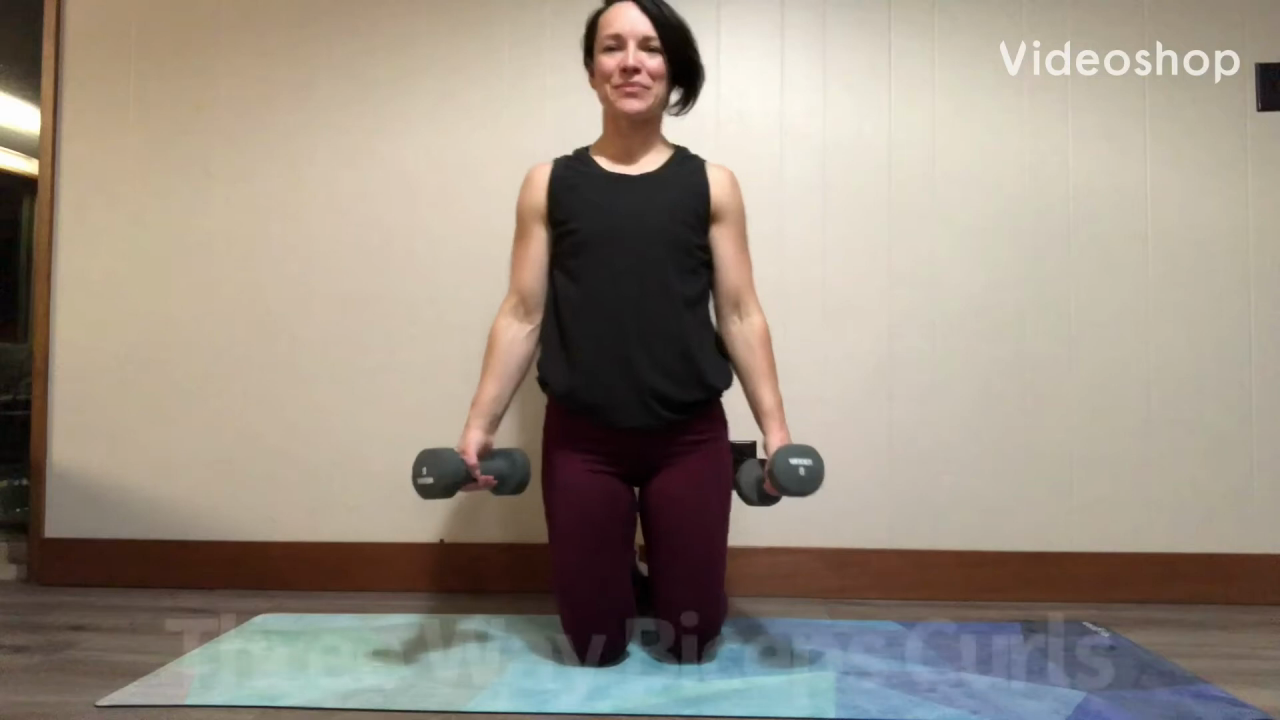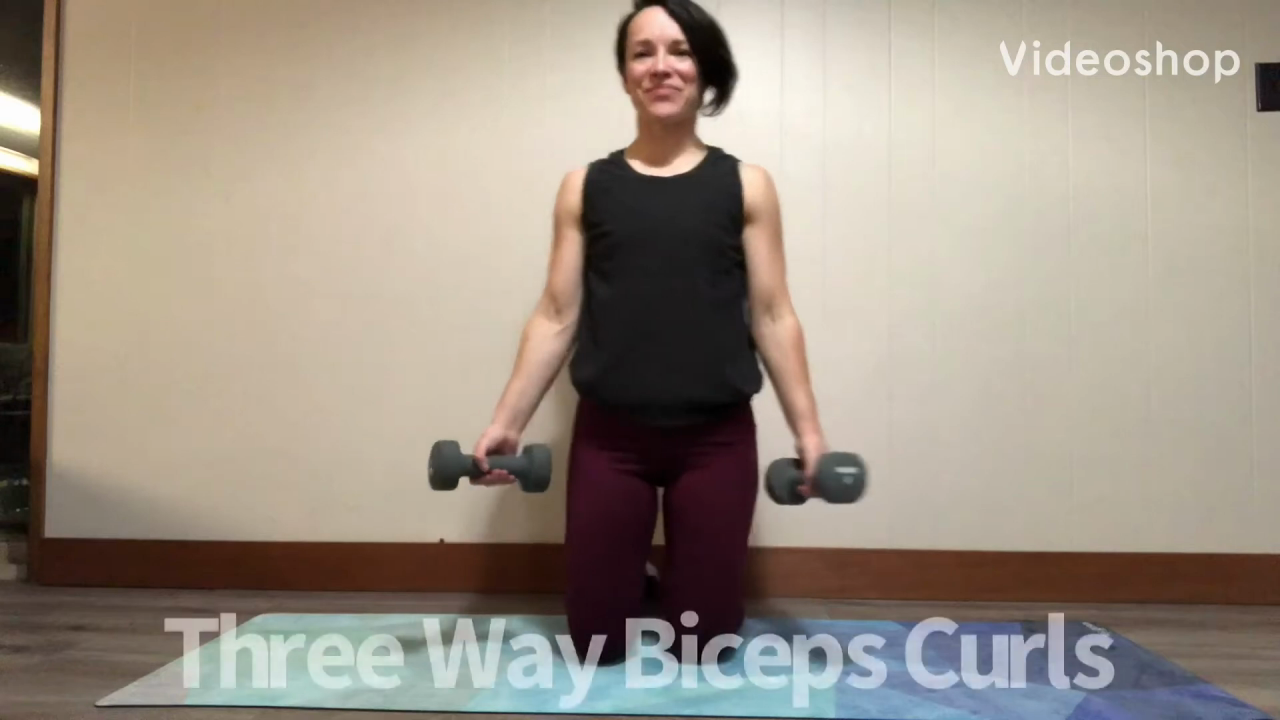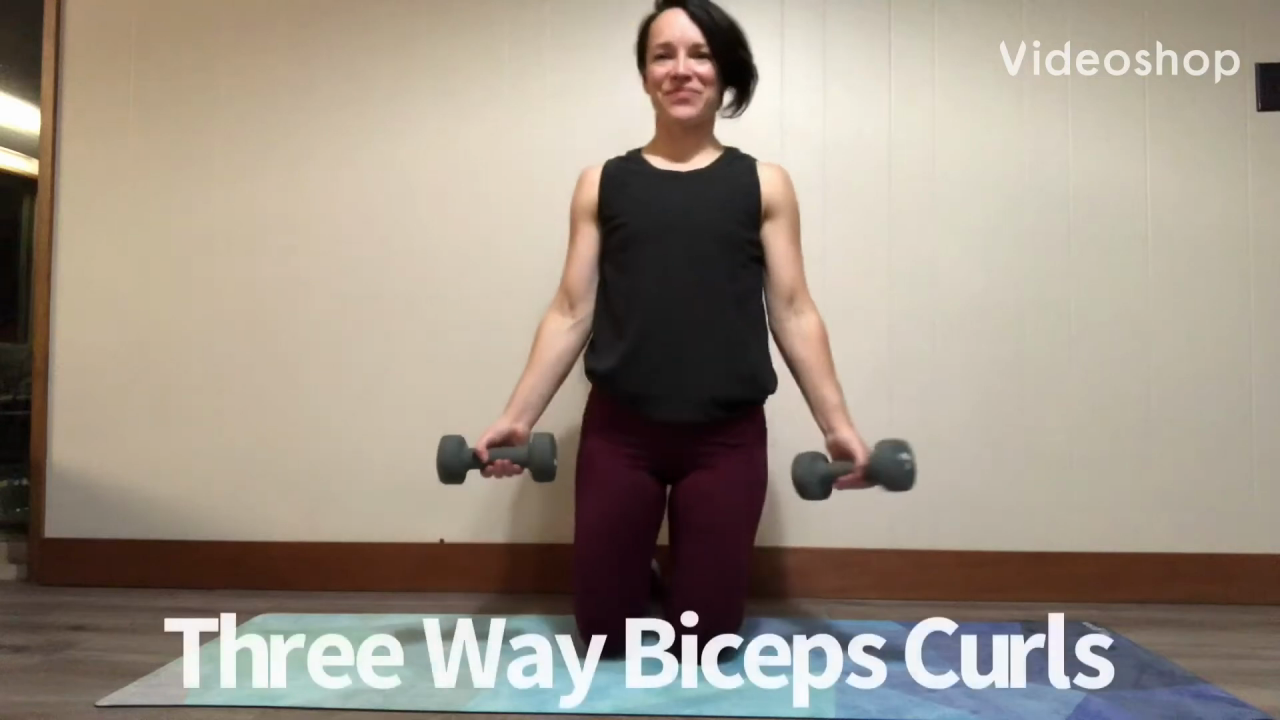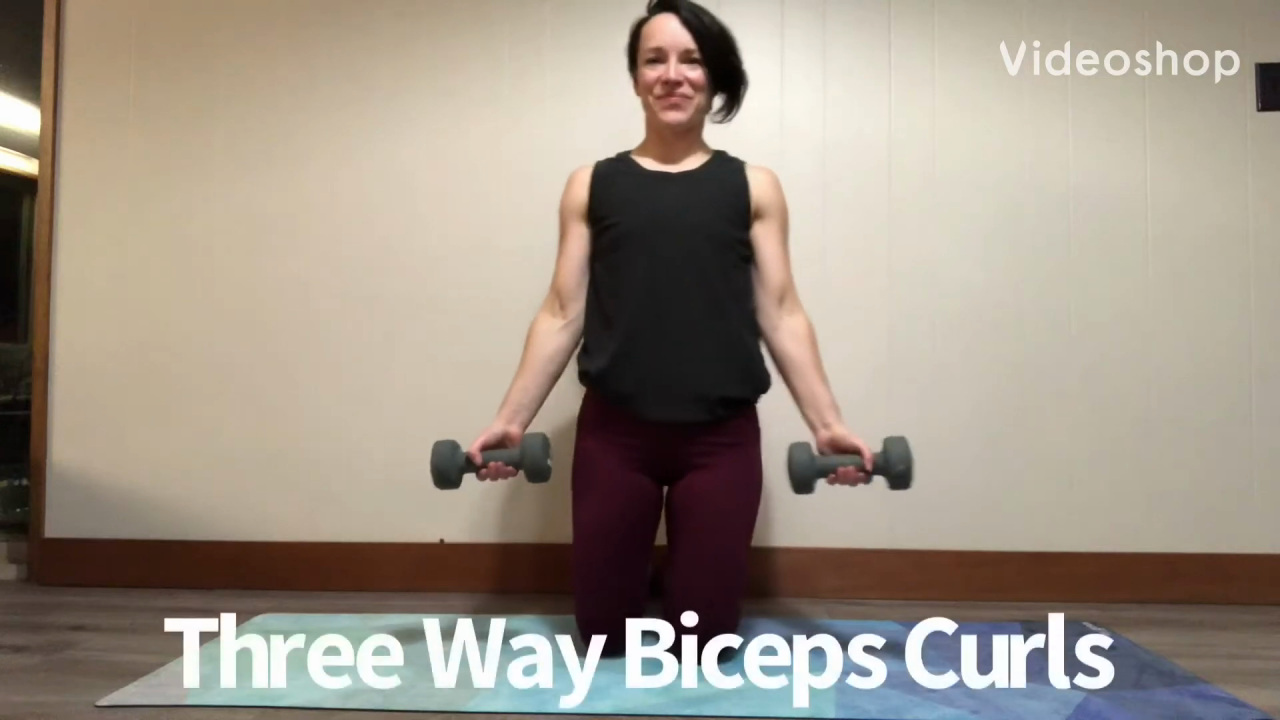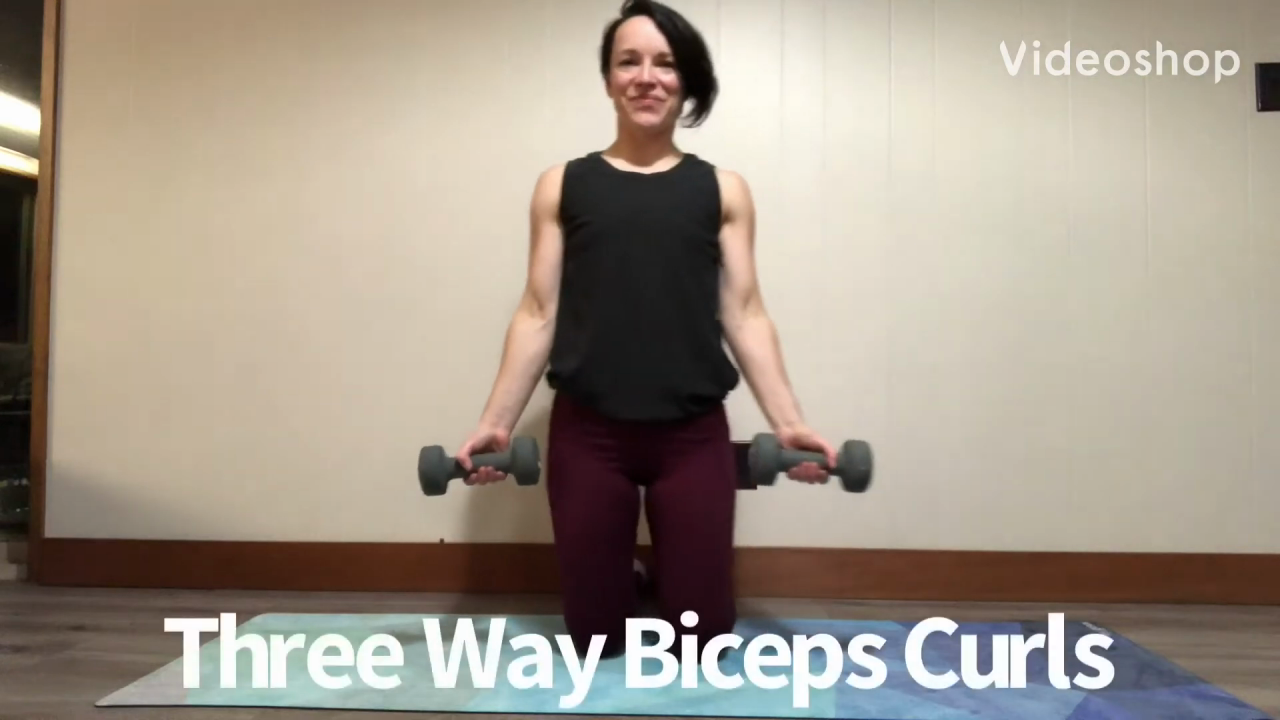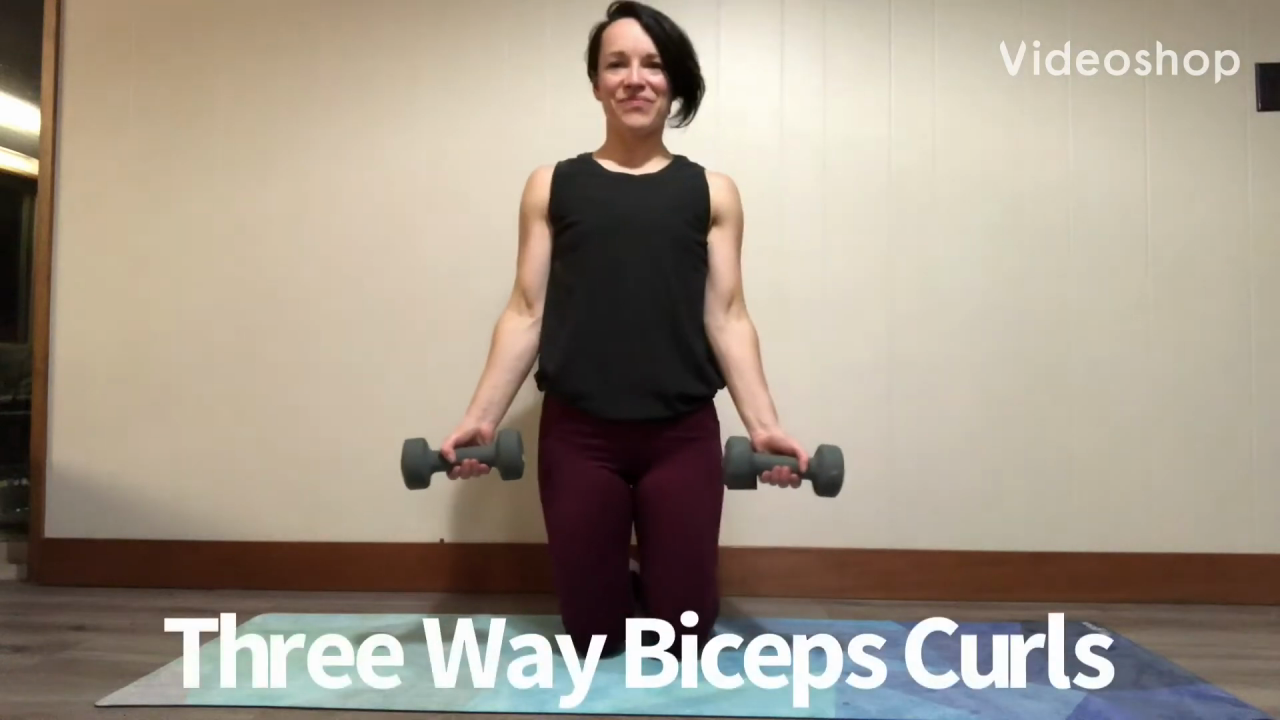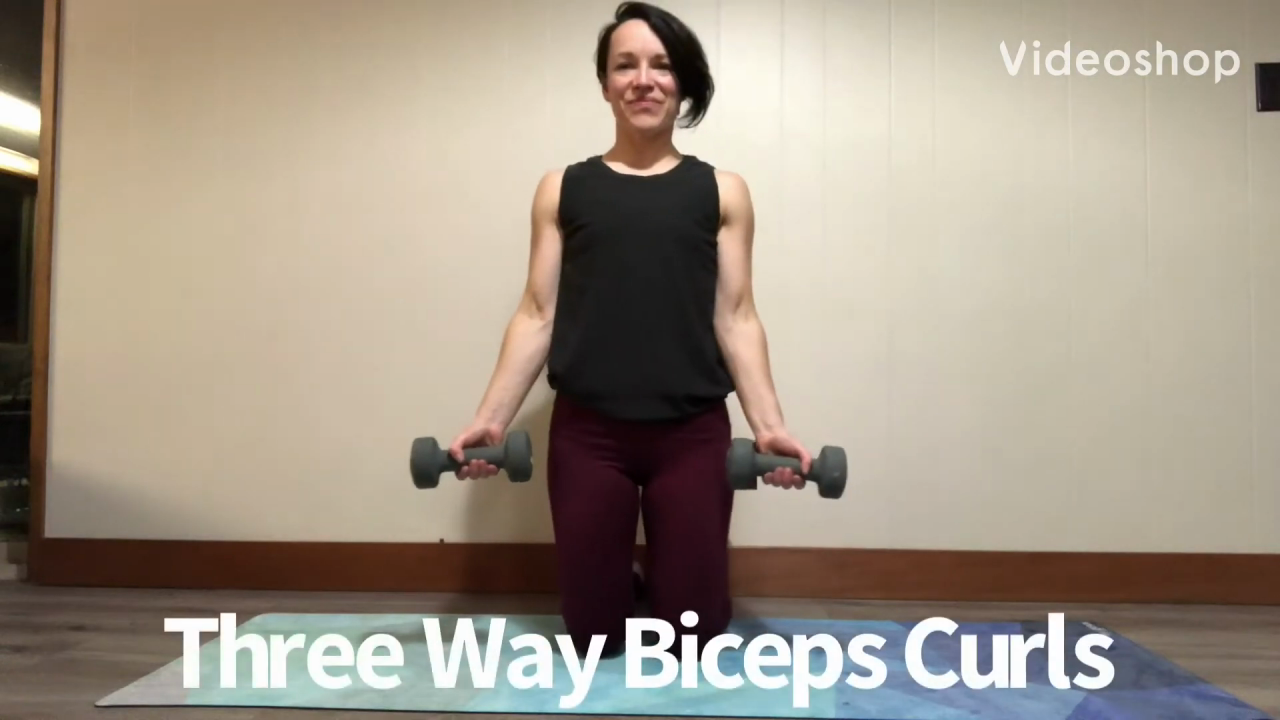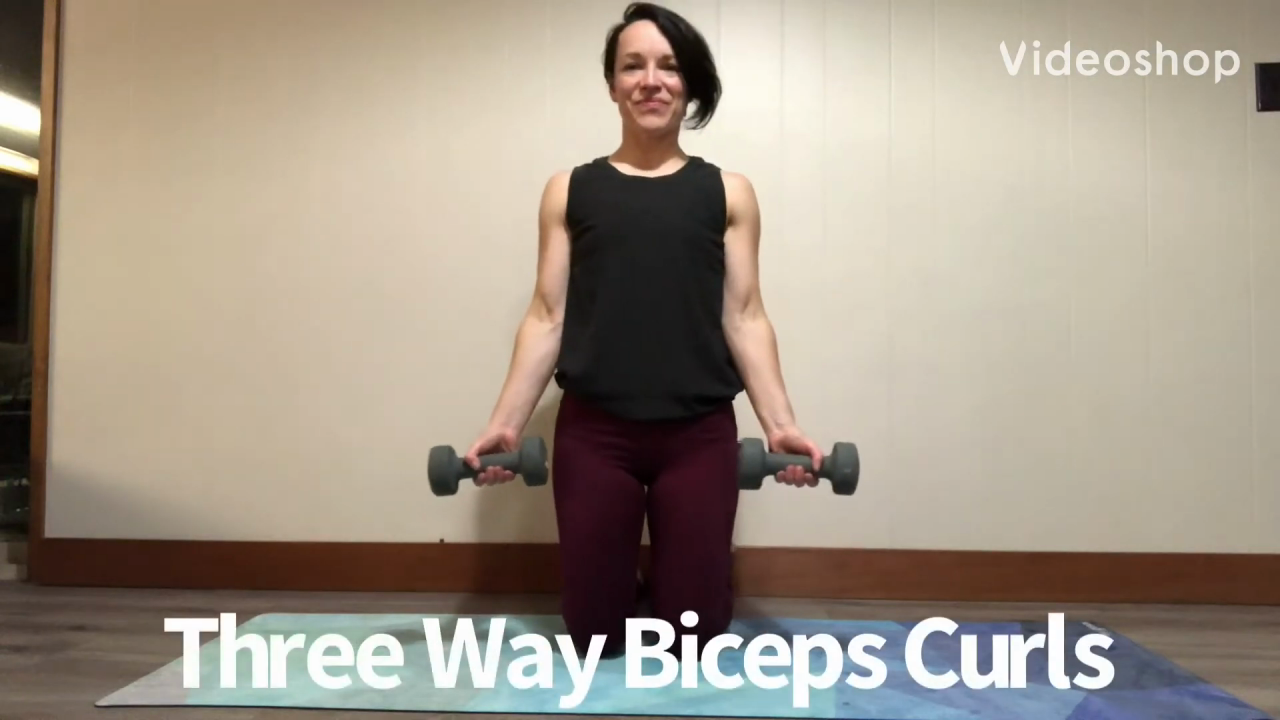
dt=0.2s
person 1, frame 1
left shoulder: (711, 184)
right shoulder: (548, 184)
left elbow: (739, 312)
right elbow: (523, 315)
left wrist: (774, 426)
right wrist: (479, 424)
left hip: (691, 437)
right hip: (580, 438)
left knee: (691, 636)
right knee: (595, 640)
left ankle: (654, 582)
right ankle: (621, 583)
person 1, frame 2
left shoulder: (746, 186)
right shoulder: (584, 187)
left elbow: (773, 316)
right elbow: (556, 316)
left wrist: (807, 429)
right wrist: (506, 422)
left hip: (718, 438)
right hip: (608, 437)
left knee: (702, 637)
right knee: (599, 636)
left ankle: (673, 583)
right ankle: (635, 579)
person 1, frame 3
left shoulder: (764, 185)
right shoulder: (601, 184)
left elbow: (793, 312)
right elbow: (571, 312)
left wrist: (836, 424)
right wrist: (516, 417)
left hip: (727, 436)
right hip: (618, 430)
left knee: (706, 636)
right knee: (603, 631)
left ankle: (681, 580)
right ankle: (641, 580)
person 1, frame 4
left shoulder: (753, 187)
right shoulder: (591, 186)
left elbow: (781, 313)
right elbow: (562, 314)
left wrist: (826, 423)
right wrist: (510, 420)
left hip: (722, 435)
right hip: (612, 431)
left knee: (705, 634)
right knee: (603, 632)
left ankle: (675, 581)
right ankle: (640, 580)
person 1, frame 5
left shoulder: (722, 190)
right shoulder: (562, 185)
left elbow: (744, 314)
right elbow: (538, 314)
left wrist: (788, 422)
right wrist: (496, 422)
left hip: (694, 435)
right hip: (586, 433)
left knee: (699, 630)
right knee: (597, 634)
left ankle: (666, 579)
right ankle: (626, 582)
person 1, frame 6
left shoulder: (712, 191)
right shoulder: (551, 186)
left elbow: (727, 317)
right elbow: (526, 312)
left wrist: (764, 425)
right wrist: (480, 418)
left hip: (683, 434)
right hip: (577, 432)
left knee: (686, 629)
right knee: (594, 633)
left ankle: (654, 580)
right ankle: (621, 581)
person 1, frame 7
left shoulder: (722, 191)
right shoulder: (562, 189)
left elbow: (736, 317)
right elbow: (537, 314)
left wrist: (768, 426)
right wrist: (490, 419)
left hip: (694, 435)
right hip: (586, 434)
left knee: (692, 631)
right knee: (595, 633)
left ankle: (661, 583)
right ankle: (625, 588)
person 1, frame 8
left shoulder: (728, 192)
right shoulder: (569, 191)
left elbow: (744, 316)
right elbow: (547, 317)
left wrist: (780, 425)
right wrist: (505, 424)
left hip: (700, 435)
right hip: (593, 433)
left knee: (695, 632)
right knee: (595, 632)
left ankle: (666, 582)
right ankle: (626, 592)
